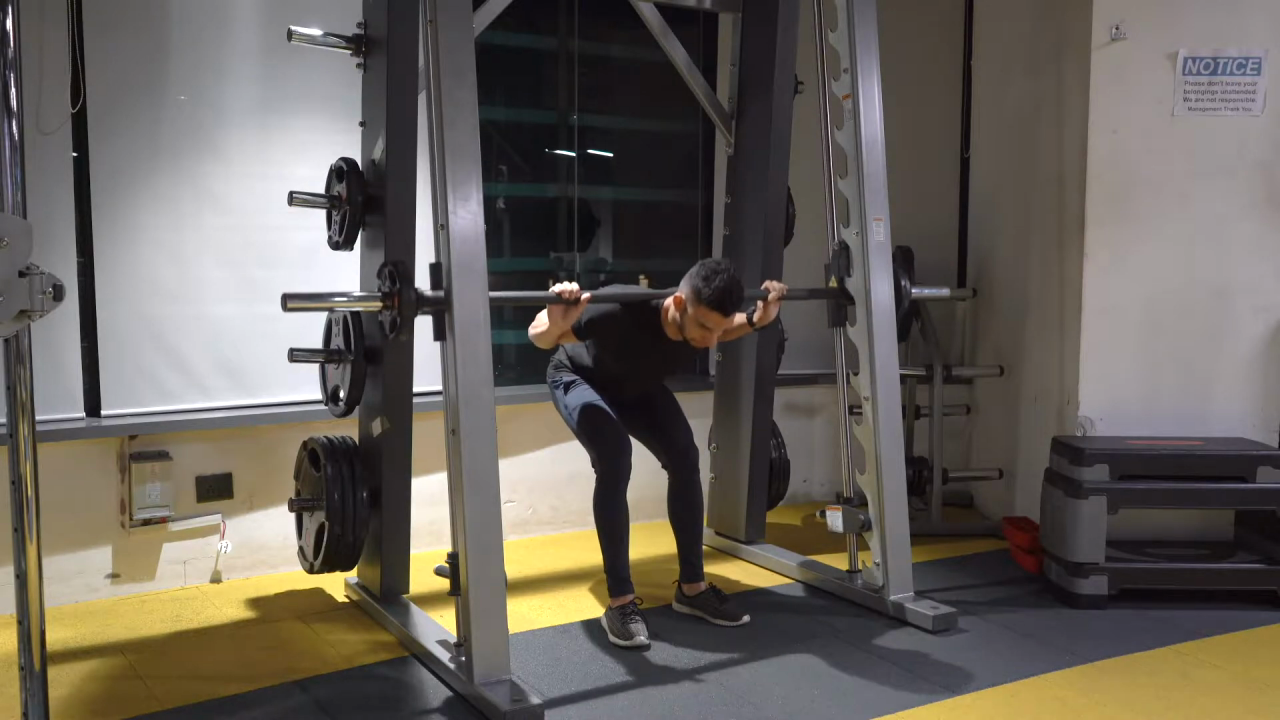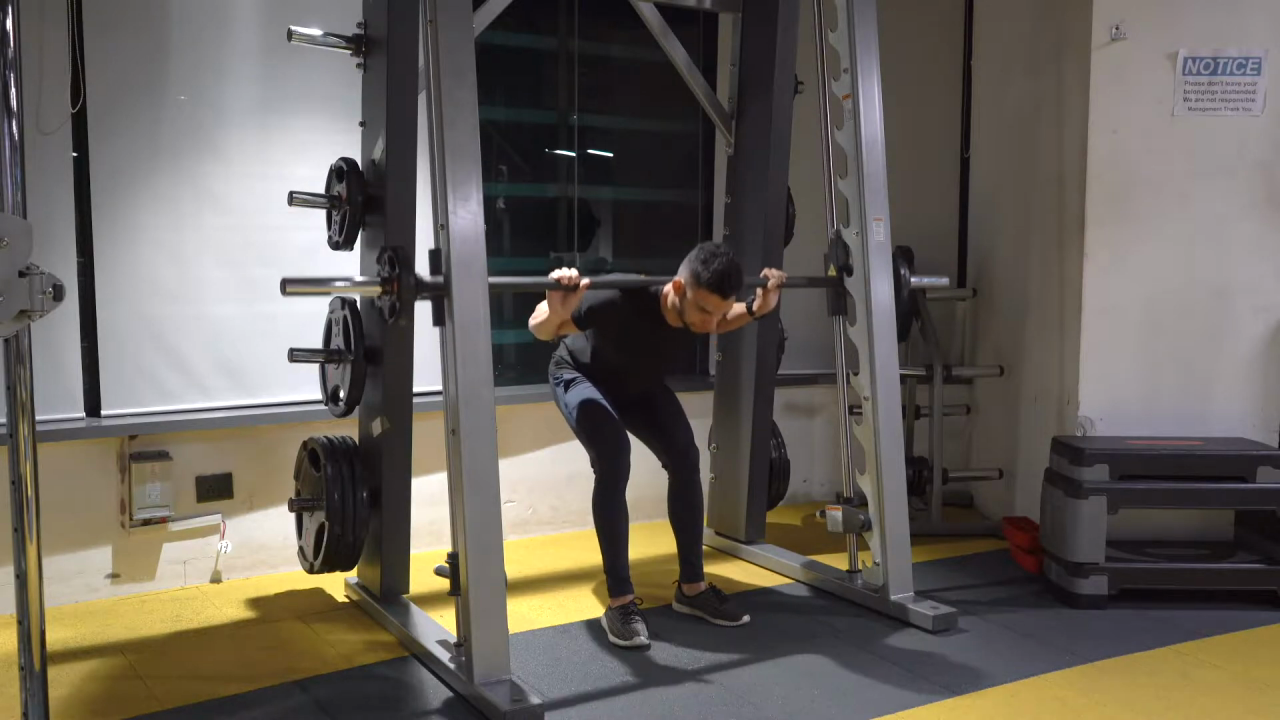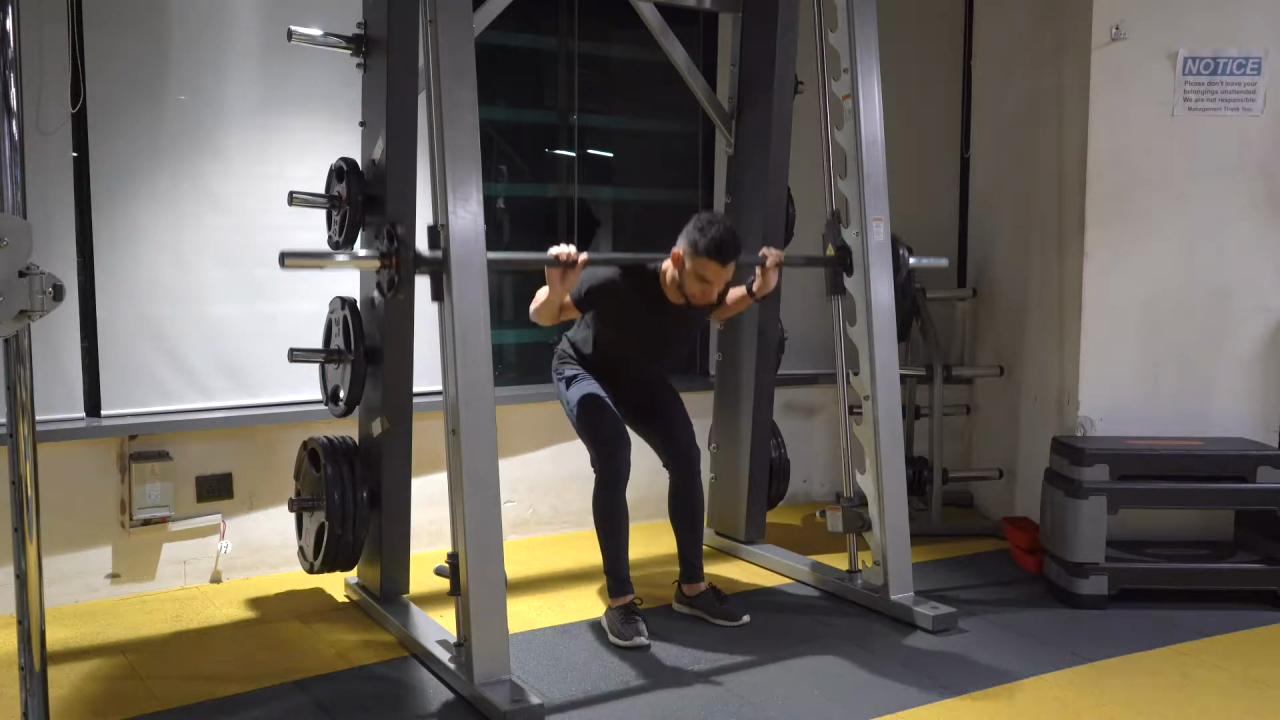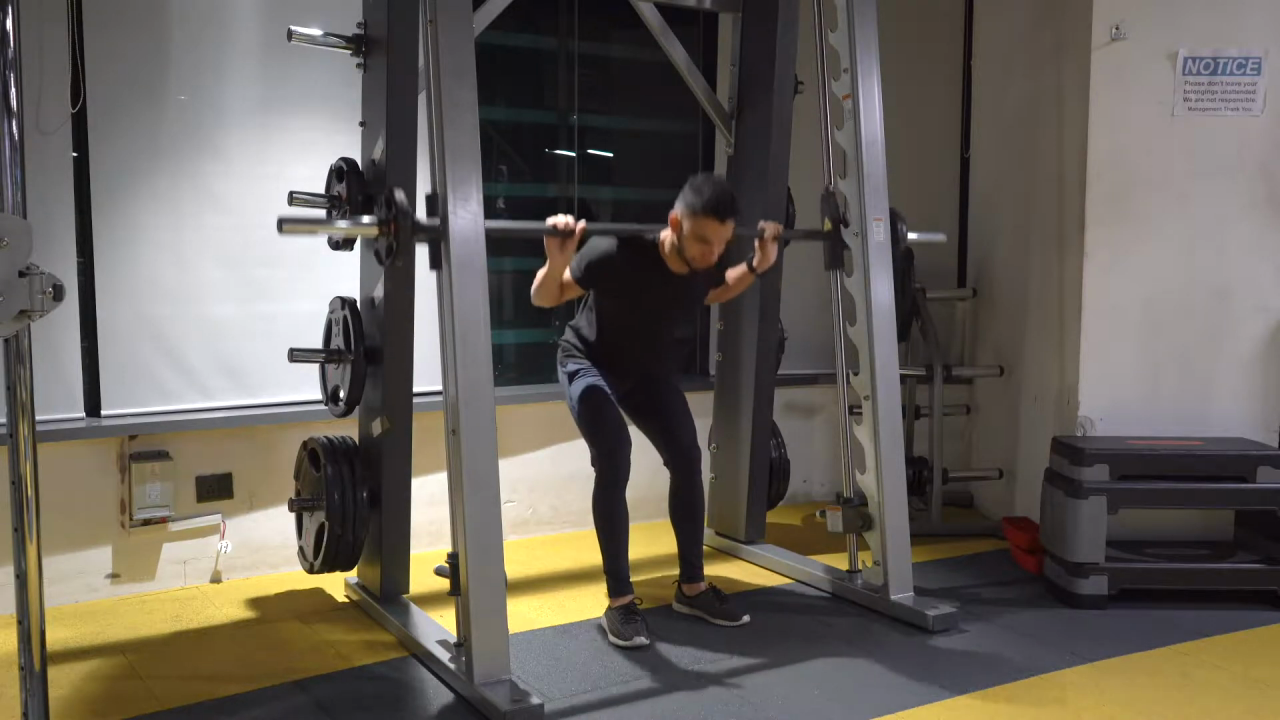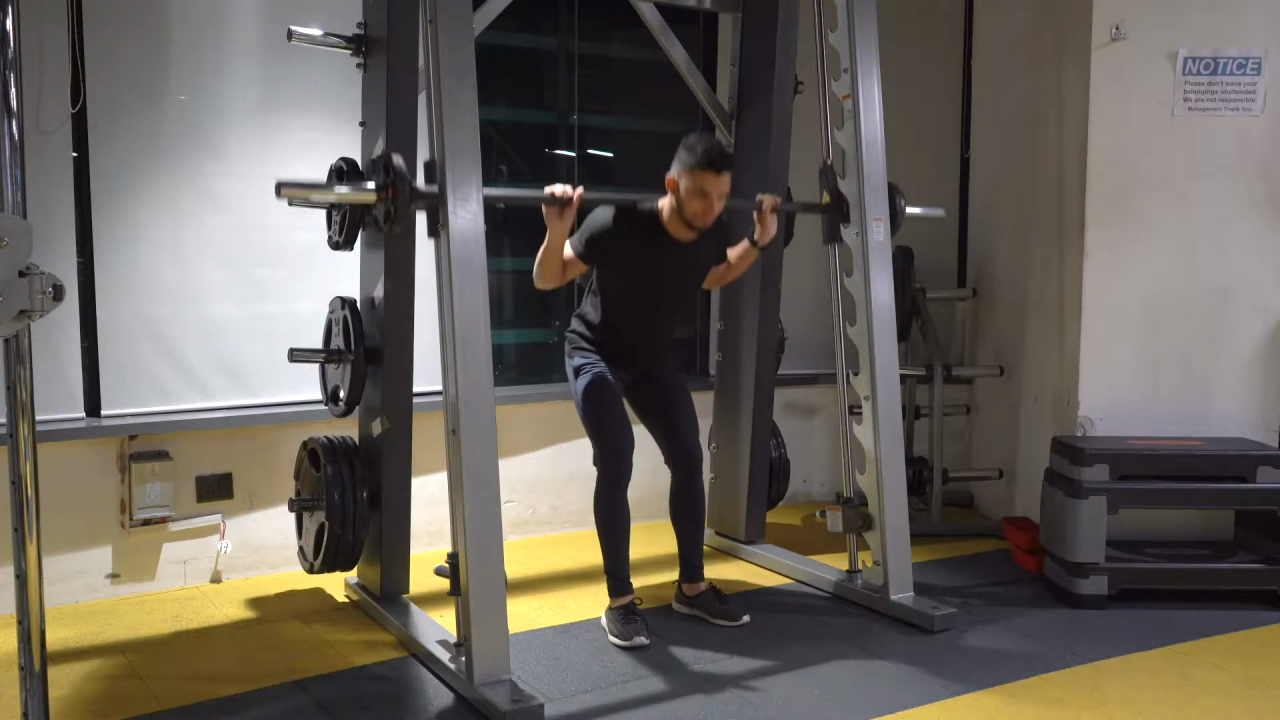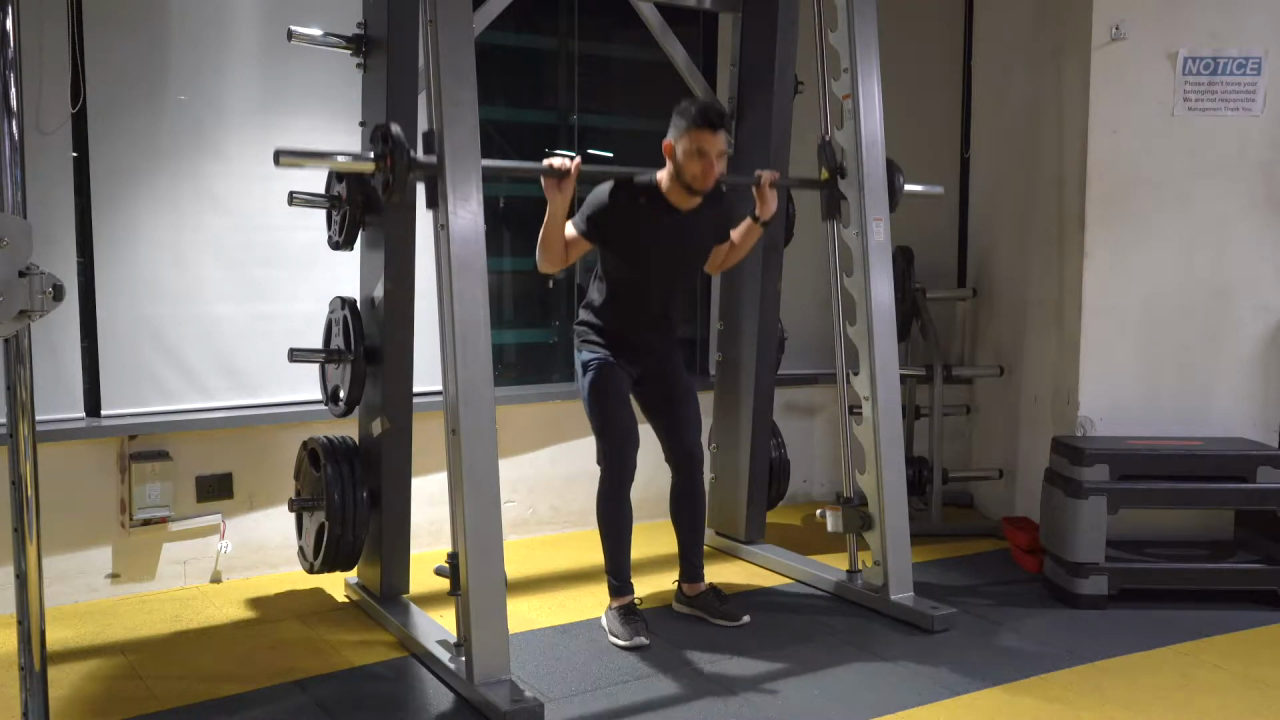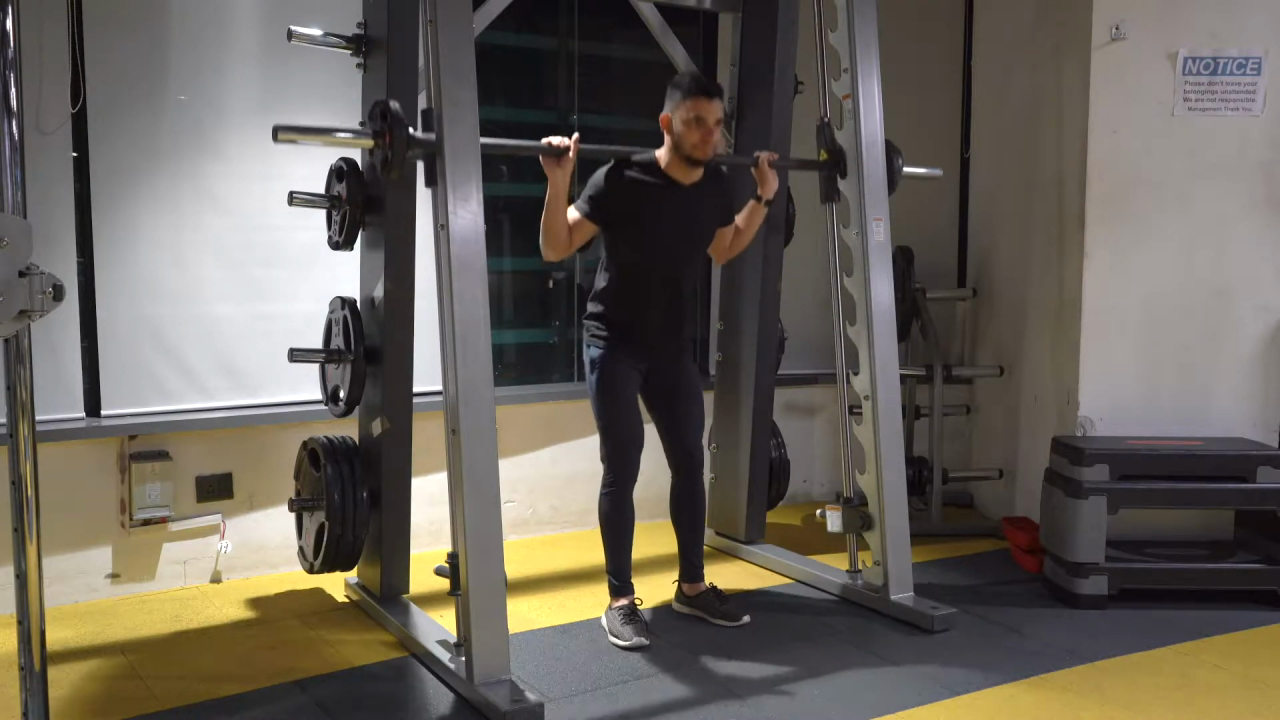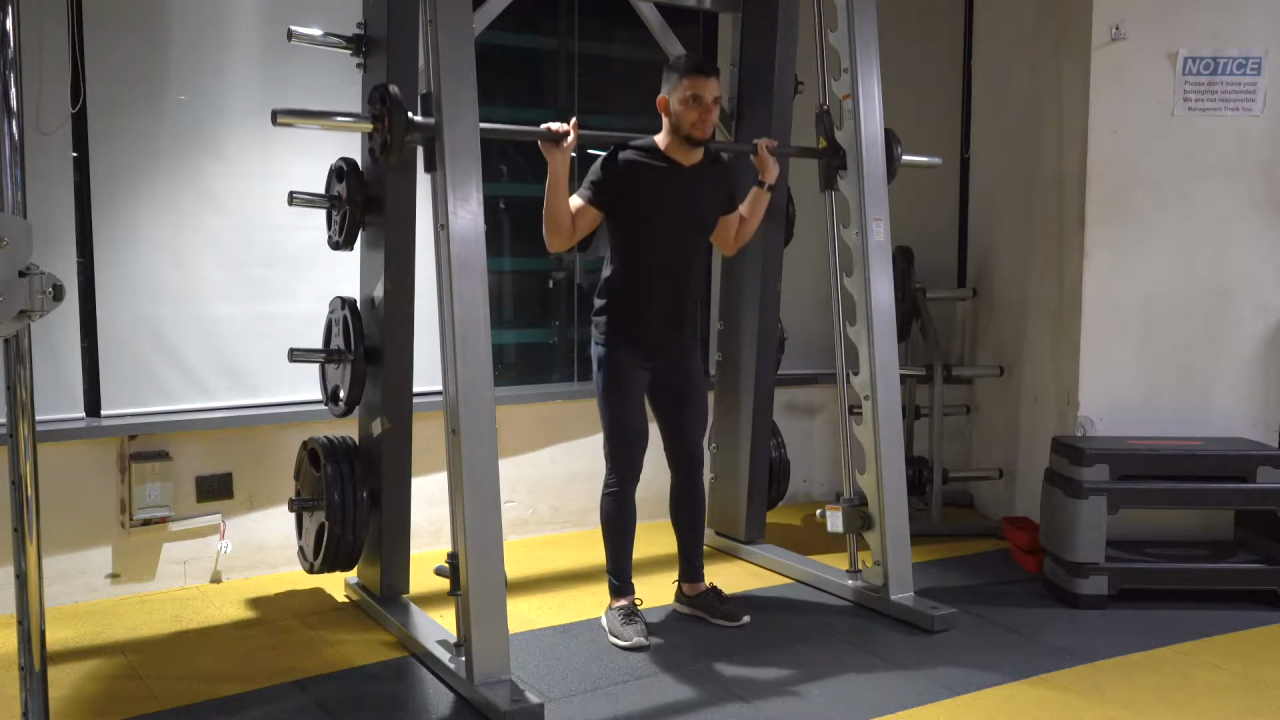
dt=0.2s
person 1, frame 1
left shoulder: (705, 322)
right shoulder: (620, 315)
right elbow: (538, 336)
left wrist: (757, 319)
right wrist: (556, 323)
left hip: (639, 384)
right hip: (581, 379)
left knee: (684, 458)
right knee: (615, 459)
left ankle: (692, 586)
right ankle: (621, 601)
person 1, frame 2
left shoulder: (703, 310)
right shoulder: (619, 302)
right elbow: (539, 329)
left wrist: (757, 308)
right wrist: (556, 311)
left hip: (640, 381)
right hip: (582, 377)
left knee: (685, 458)
right knee: (614, 460)
left ankle: (692, 586)
right ankle: (620, 601)
person 1, frame 3
left shoulder: (706, 290)
right shoulder: (619, 283)
right elbow: (541, 316)
left wrist: (757, 289)
right wrist: (557, 289)
left hip: (644, 376)
right hip: (584, 371)
left knee: (686, 458)
right knee: (614, 461)
left ankle: (692, 587)
right ankle: (620, 601)
person 1, frame 4
left shoulder: (709, 262)
right shoulder: (618, 255)
right elbow: (544, 298)
left wrist: (758, 265)
right wrist: (556, 262)
left hip: (649, 367)
right hip: (589, 362)
left knee: (687, 458)
right knee: (615, 462)
left ankle: (691, 586)
right ankle: (620, 601)
person 1, frame 5
left shoulder: (713, 232)
right shoulder: (617, 226)
left elbow: (715, 275)
right elbow: (546, 280)
left wrist: (759, 239)
right wrist: (557, 230)
left hip: (654, 357)
right hip: (595, 354)
left knee: (688, 459)
right knee: (617, 464)
left ankle: (692, 586)
right ankle: (620, 601)
person 1, frame 6
left shoulder: (715, 206)
right shoulder: (619, 201)
left elbow: (717, 260)
right elbow: (550, 262)
left wrist: (761, 215)
right wrist: (557, 203)
left hip: (660, 347)
right hip: (603, 345)
left knee: (689, 458)
right knee: (620, 463)
left ankle: (692, 585)
right ankle: (620, 601)
person 1, frame 7
left shoulder: (717, 186)
right shoulder: (621, 181)
left elbow: (723, 249)
right elbow: (554, 249)
left wrist: (764, 196)
right wrist: (558, 183)
left hip: (672, 346)
right hip: (613, 344)
left knee: (690, 461)
right knee: (622, 466)
left ankle: (692, 586)
right ankle: (621, 600)
person 1, frame 8
left shoulder: (718, 173)
right shoulder: (623, 166)
left elbow: (730, 241)
right elbow: (558, 239)
left wrist: (765, 182)
right wrist: (558, 167)
left hip: (680, 345)
right hip: (621, 344)
left knee: (689, 463)
right knee: (625, 469)
left ankle: (693, 586)
right ankle: (621, 600)
